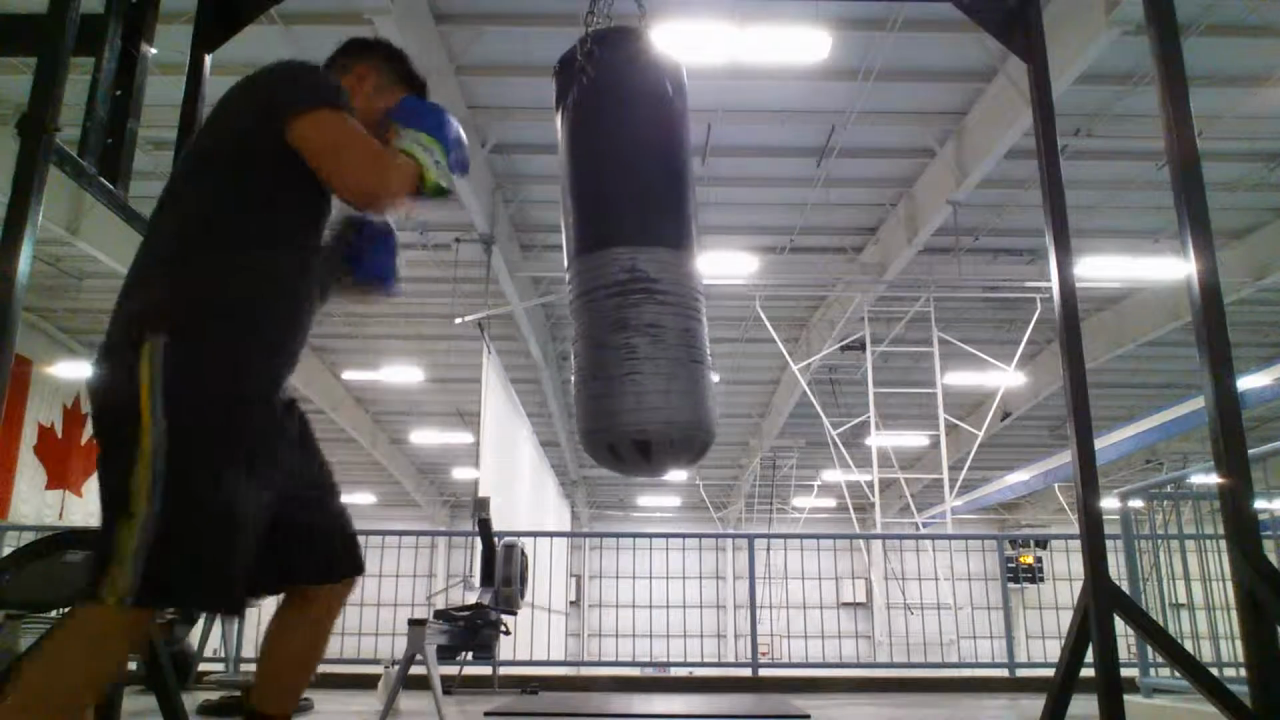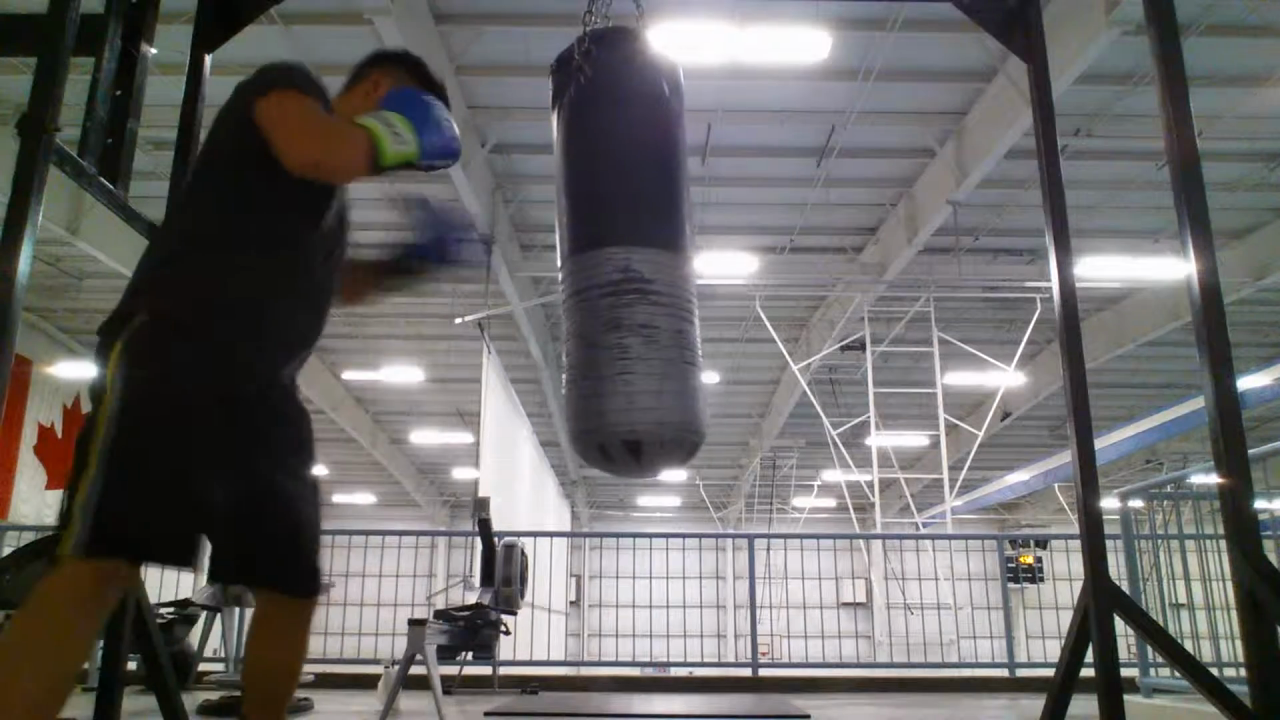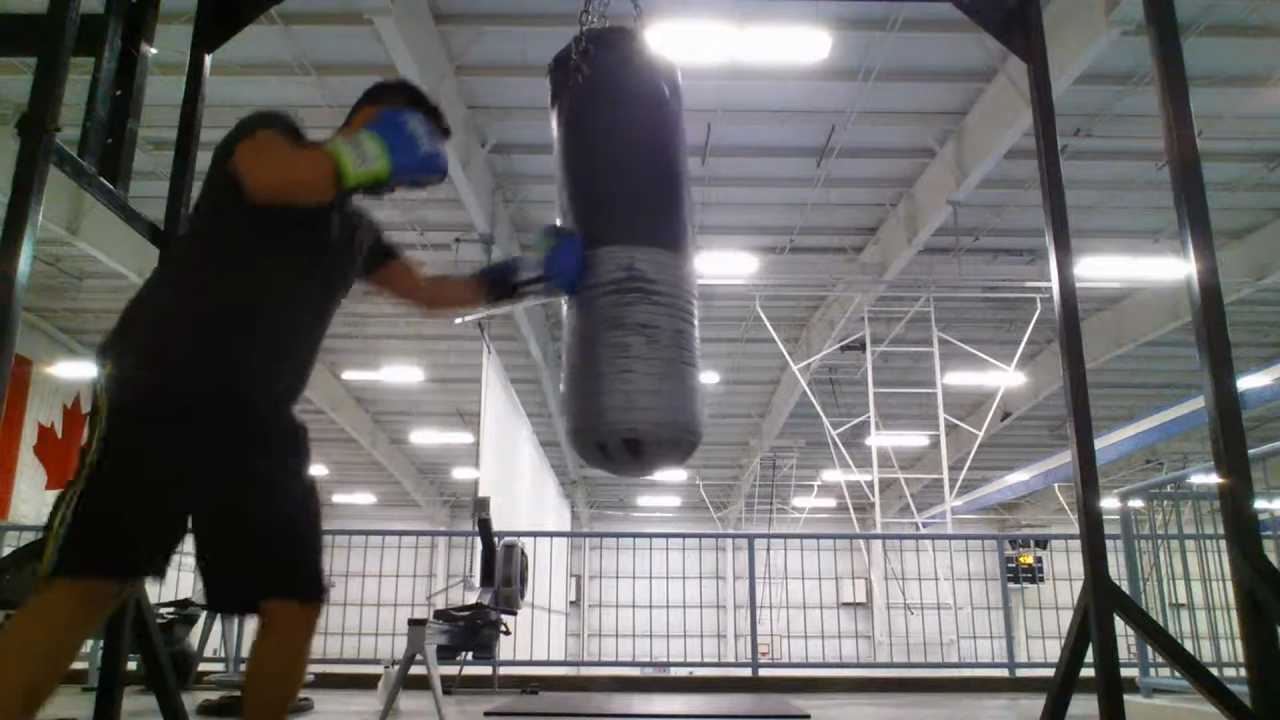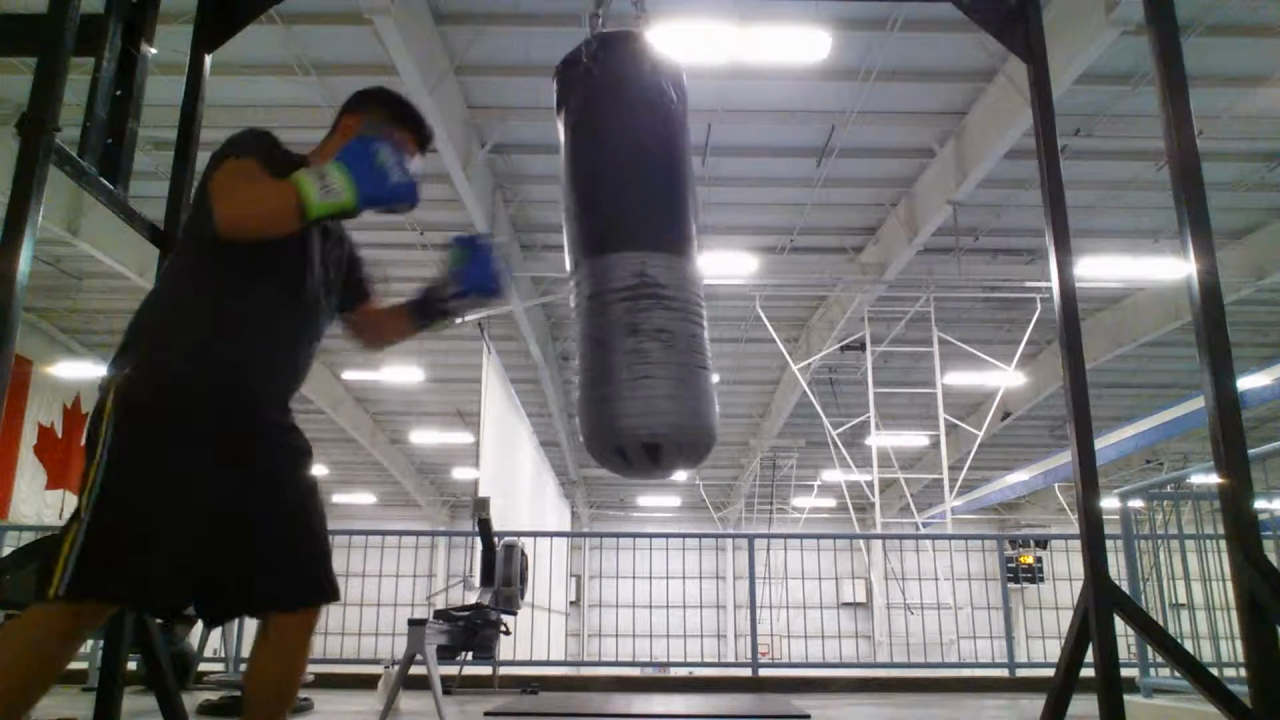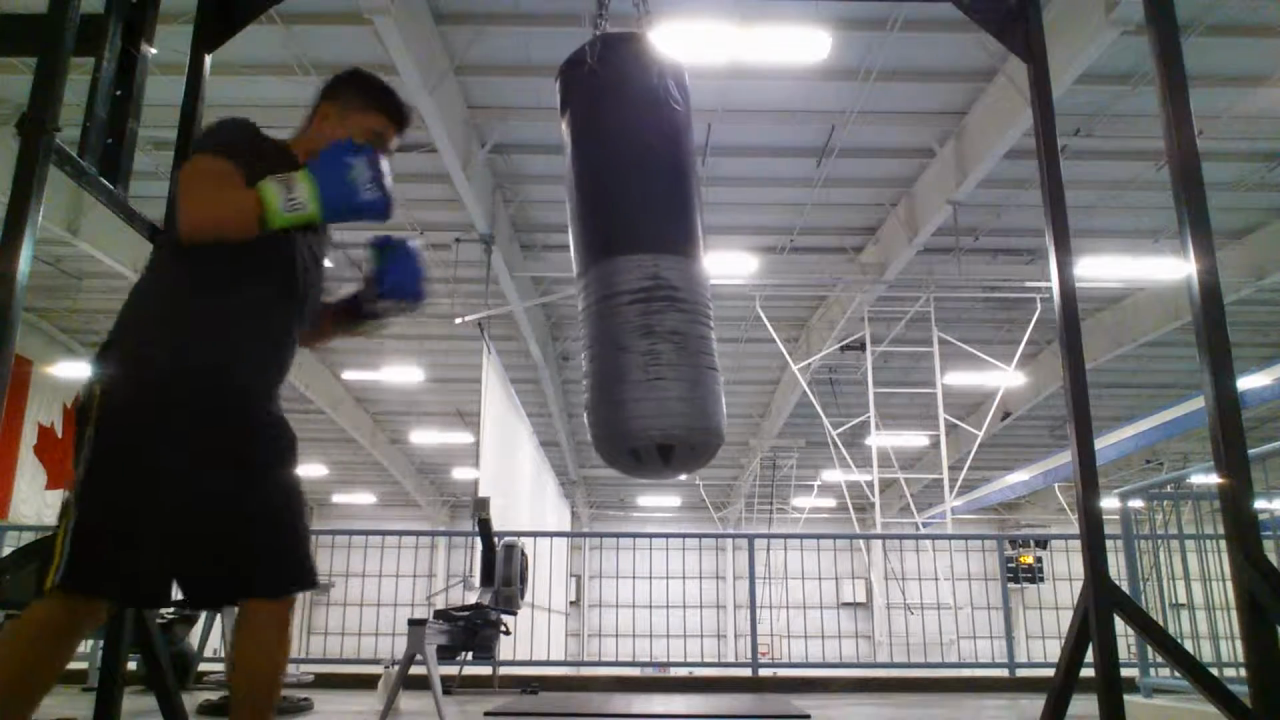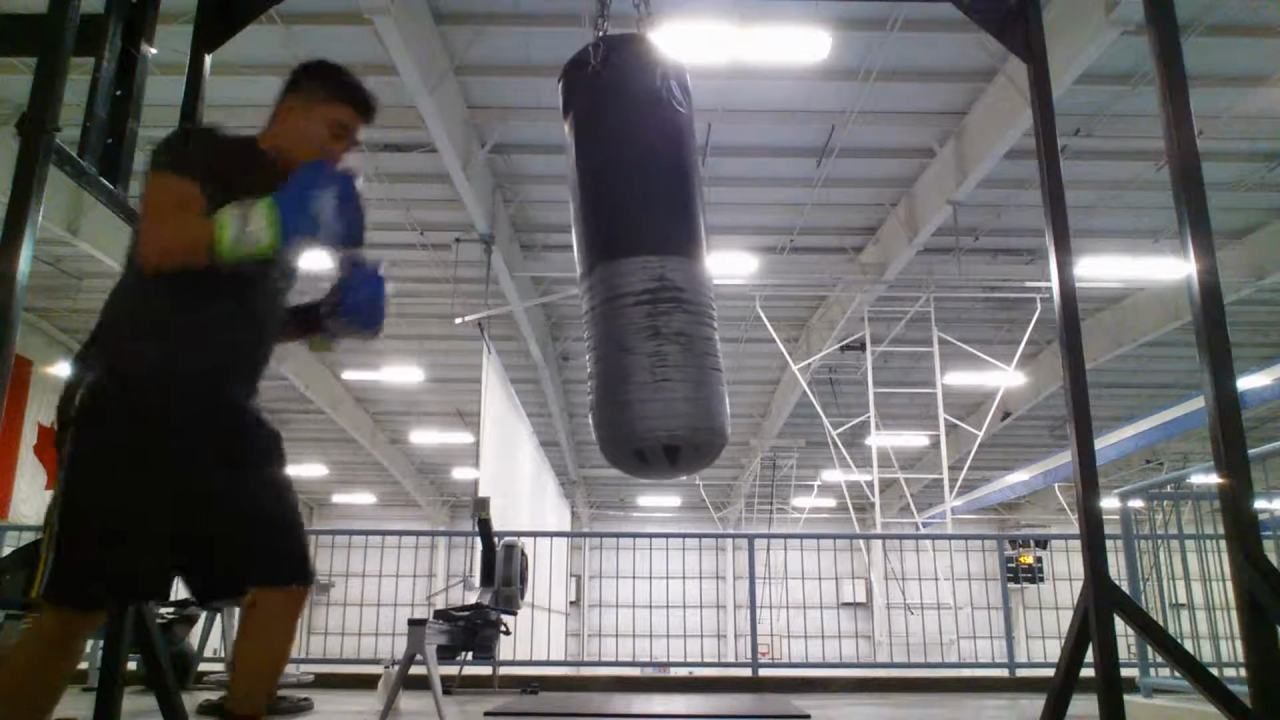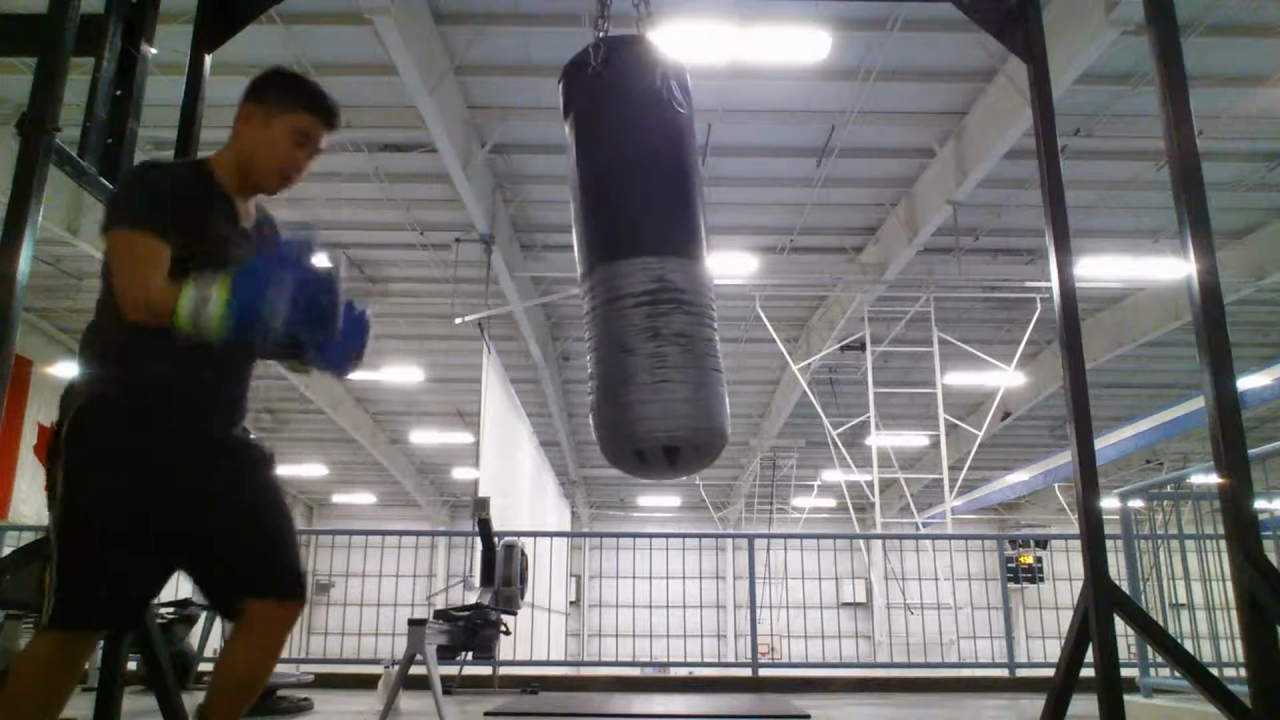
dt=0.1s
person 1, frame 1
left shoulder: (287, 165)
right shoulder: (292, 85)
right elbow: (369, 185)
right wrist: (429, 153)
left hip: (247, 397)
right hip: (182, 369)
left knee: (327, 576)
right knee: (137, 599)
person 1, frame 2
left shoulder: (327, 197)
right shoulder: (291, 86)
left elbow: (342, 282)
right elbow: (321, 153)
left wrist: (414, 260)
right wrist: (401, 132)
left hip: (258, 389)
right hip: (173, 354)
left knee: (293, 590)
right knee: (101, 567)
person 1, frame 3
left shoulder: (356, 225)
right shoulder: (273, 136)
left elbow: (431, 294)
right elbow: (272, 177)
left wrist: (521, 274)
right wrist: (379, 153)
left hip: (254, 413)
right hip: (164, 381)
left knee: (294, 601)
right knee: (89, 584)
person 1, frame 4
left shoulder: (333, 244)
right shoulder: (253, 153)
left elbow: (374, 329)
right elbow: (238, 214)
left wrist: (446, 297)
right wrist: (346, 181)
left hip: (254, 430)
right hip: (161, 401)
left knee: (298, 604)
right knee: (84, 603)
person 1, frame 5
left shoulder: (307, 226)
right shoulder: (238, 143)
right elbow: (201, 216)
left wrist: (370, 301)
right wrist: (320, 189)
left hip: (241, 416)
right hip: (150, 394)
left knee: (273, 595)
right knee: (80, 597)
person 1, frame 6
left shoulder: (281, 209)
right shoulder: (201, 151)
right elbow: (160, 245)
left wrist: (328, 315)
right wrist: (279, 221)
left hip: (221, 420)
right hip: (128, 402)
left knee: (283, 586)
right knee: (74, 606)
person 1, frame 7
left shoulder: (264, 234)
right shoulder: (158, 189)
right elbow: (139, 297)
left wrist: (307, 340)
right wrist: (235, 297)
left hip: (214, 448)
right hip: (117, 435)
left knee: (277, 597)
right knee: (77, 625)
